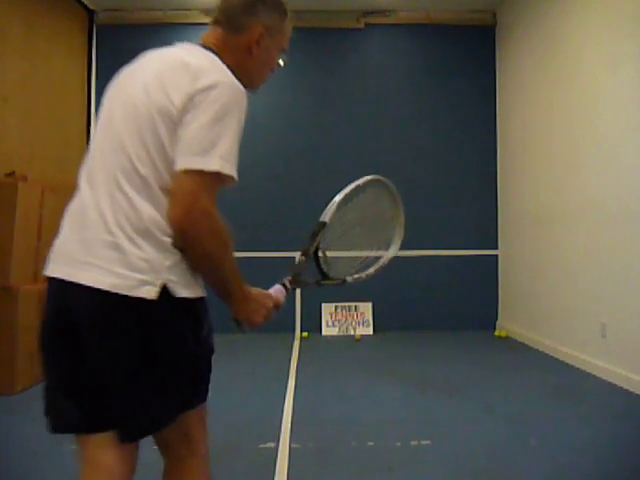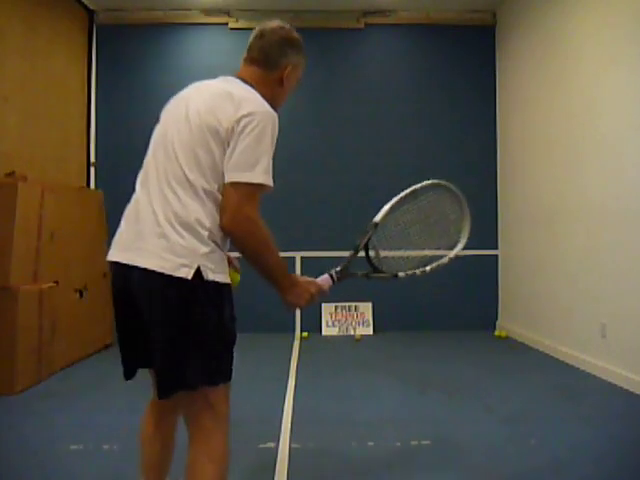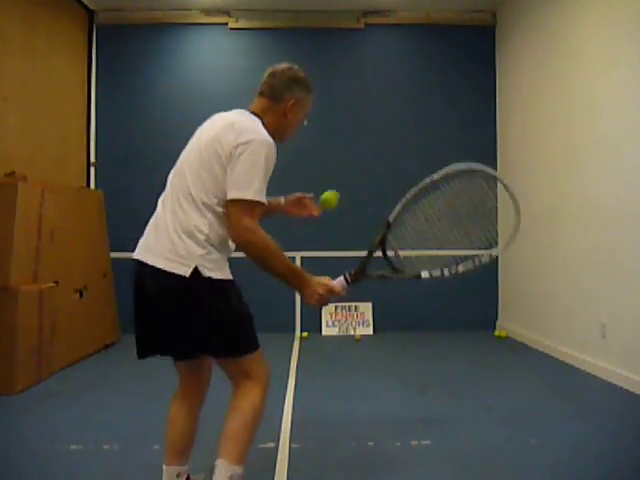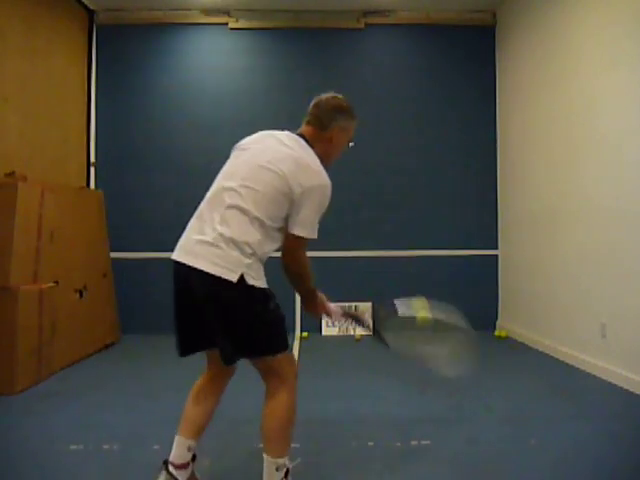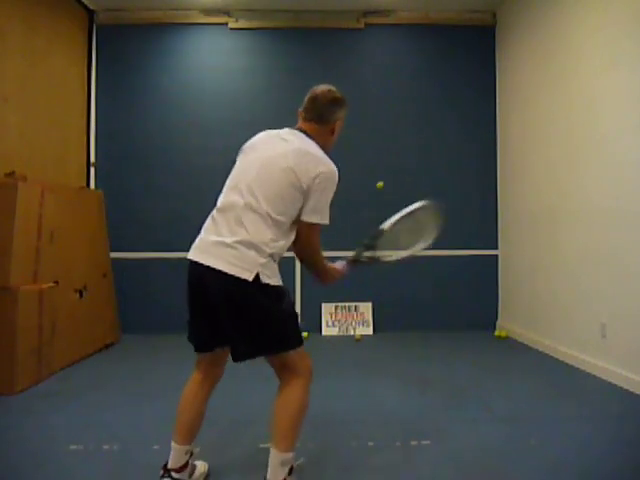
dt=0.4s
person 1, frame 1
left shoulder: (145, 66)
right shoulder: (219, 86)
right elbow: (190, 215)
right wrist: (238, 296)
left hip: (73, 277)
right hip: (143, 291)
person 1, frame 2
left shoulder: (189, 95)
right shoulder: (256, 112)
right elbow: (237, 218)
right wrist: (287, 283)
left hip: (131, 260)
right hip: (182, 273)
left knee: (169, 396)
right knee: (208, 420)
person 1, frame 3
left shoulder: (223, 122)
right shoulder: (256, 140)
right elbow: (242, 230)
left wrist: (277, 204)
right wrist: (303, 282)
left hip: (154, 263)
right hip: (191, 272)
left knee: (194, 380)
right knee: (253, 378)
person 1, frame 4
left shoulder: (258, 139)
right shoulder: (316, 180)
right elbow: (293, 259)
right wrist: (313, 301)
left hip: (188, 262)
right hip: (230, 276)
left knee: (219, 369)
right knee: (282, 376)
person 1, frame 5
left shoulder: (261, 139)
right shoulder: (323, 169)
right elbow: (305, 245)
right wrist: (325, 272)
left hip: (203, 261)
right hip: (247, 275)
left knee: (207, 369)
right knee: (297, 372)
